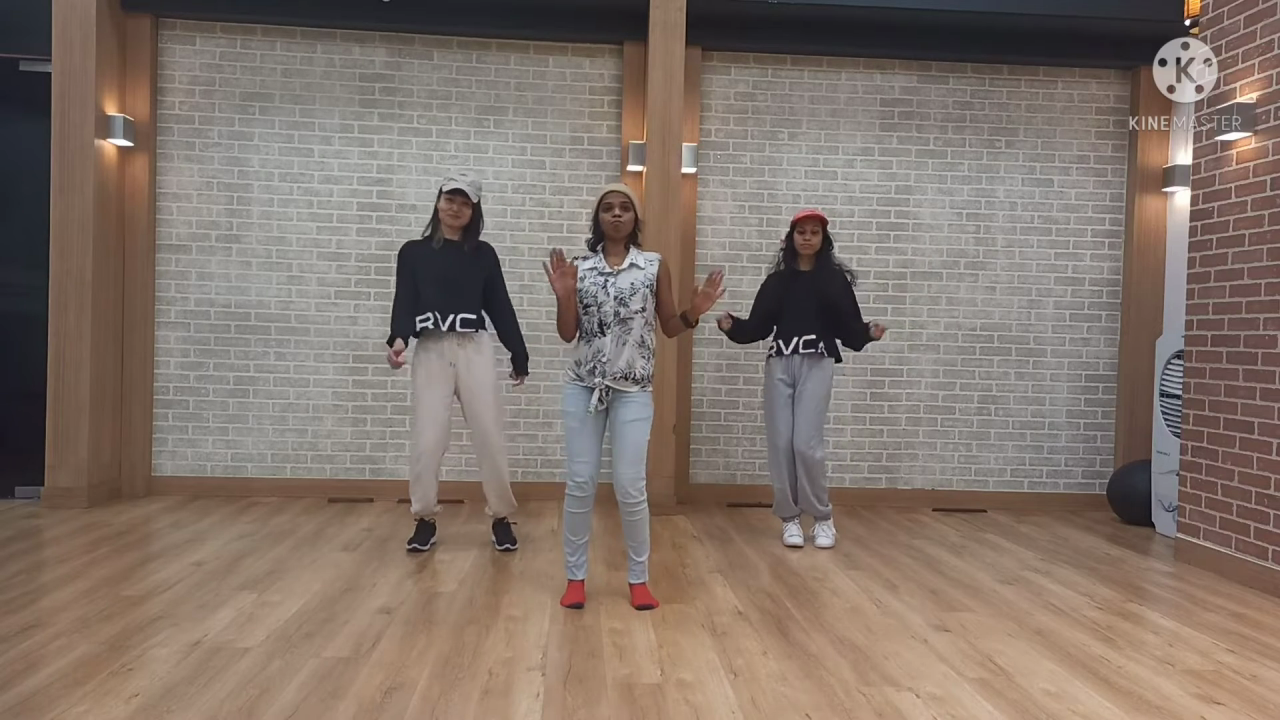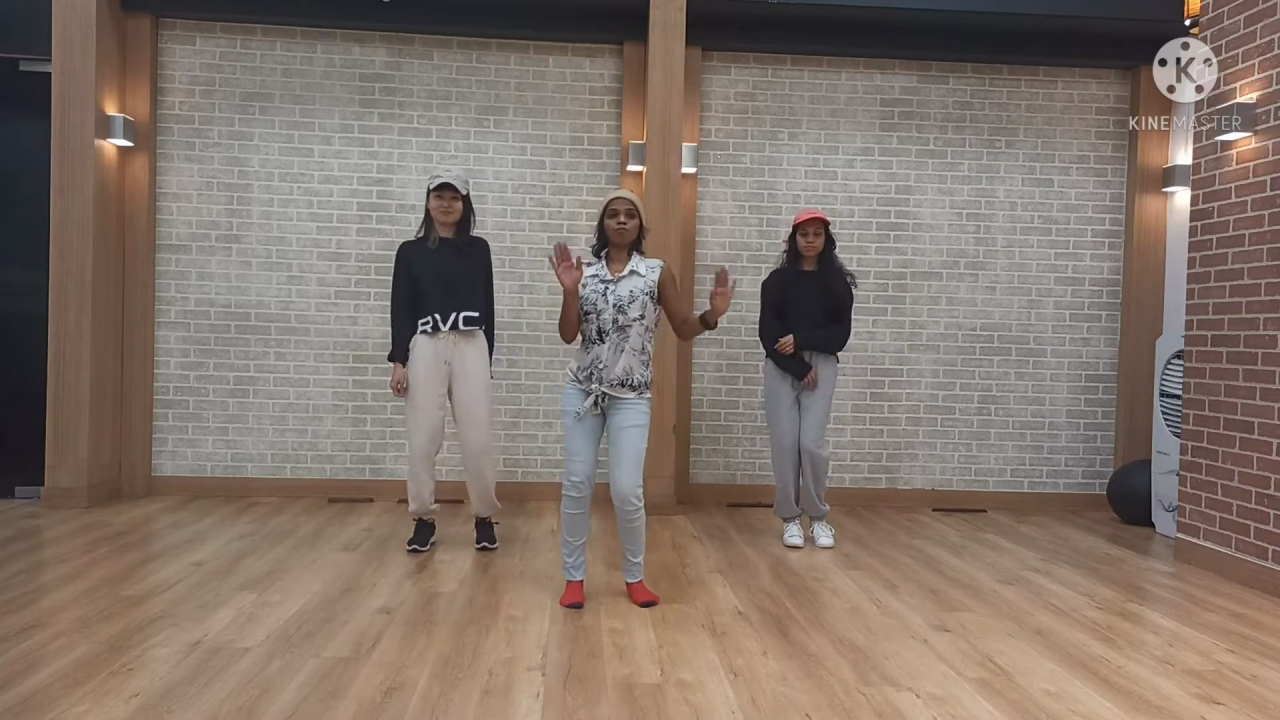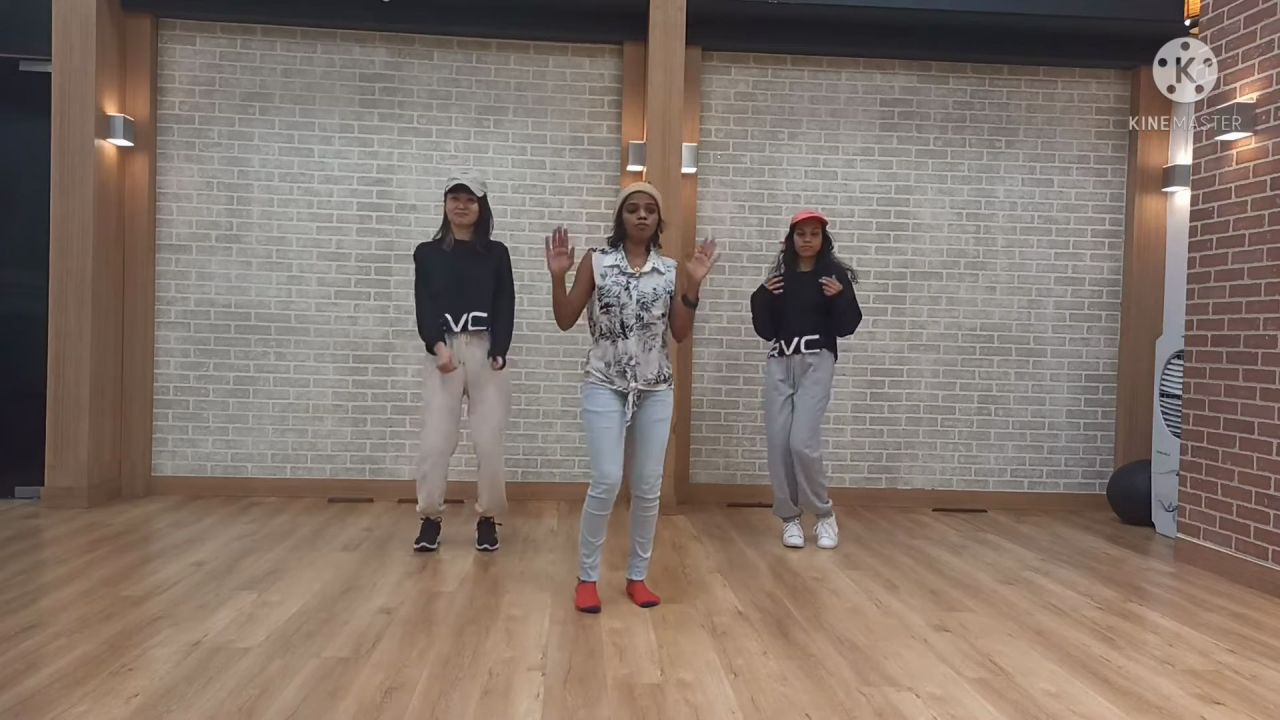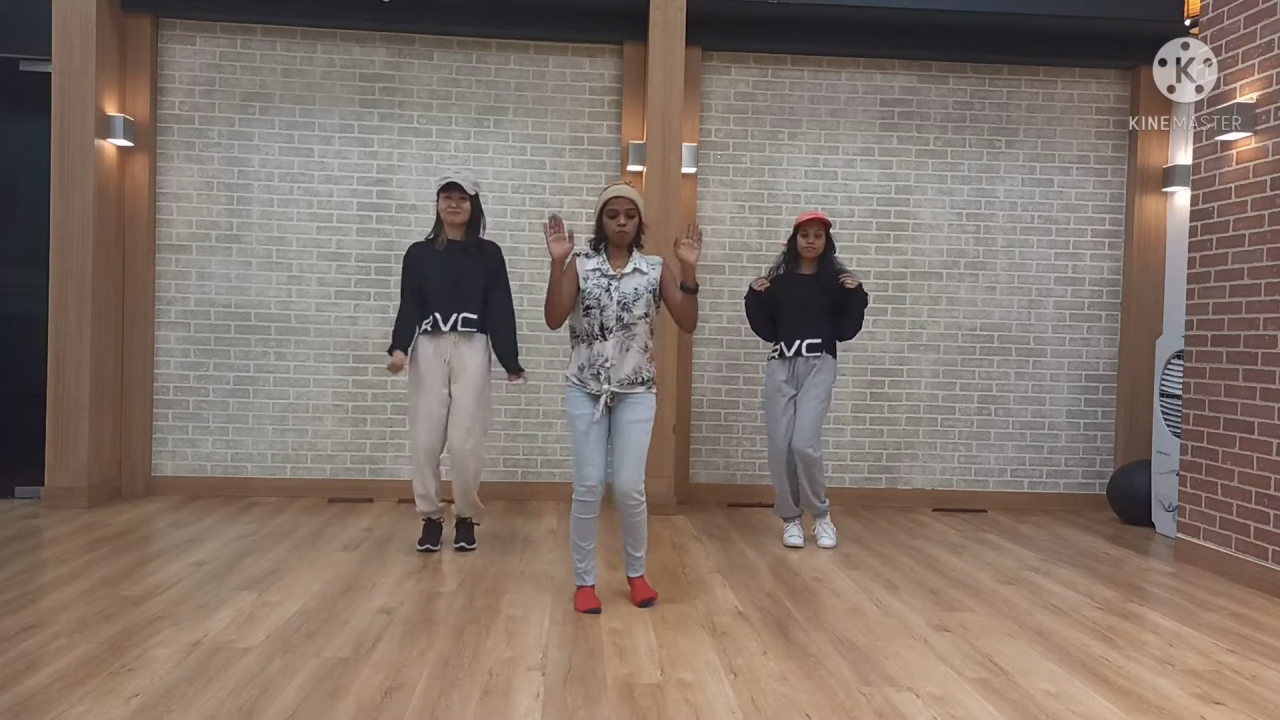
dt=0.4s
person 1, frame 1
left shoulder: (655, 265)
right shoulder: (579, 267)
left elbow: (669, 328)
right elbow: (567, 334)
left wrist: (695, 311)
right wrist: (564, 297)
left hip: (633, 389)
right hip: (583, 386)
left knee: (630, 486)
right knee: (580, 482)
left ankle: (638, 578)
right ankle: (576, 577)
person 1, frame 2
left shoulder: (657, 273)
right shoulder: (583, 270)
left elbow: (683, 330)
right elbow: (568, 335)
left wrist: (713, 314)
right wrist: (570, 290)
left hip: (631, 395)
right hip: (582, 390)
left knee: (627, 491)
right knee: (577, 483)
left ankle: (635, 577)
right ankle: (574, 577)
person 1, frame 3
left shoulder: (671, 269)
right shoulder: (595, 262)
left elbow: (680, 334)
right elbow: (565, 321)
left wrist: (692, 287)
right wrist: (558, 277)
left hip: (656, 389)
right hip: (605, 387)
left knee: (648, 486)
right knee: (606, 481)
left ankle: (637, 576)
right ankle: (587, 577)
person 1, frame 4
left shoulder: (657, 269)
right shoulder: (580, 265)
left elbow: (687, 324)
right elbow: (554, 319)
left wrist: (688, 271)
right wrist: (557, 263)
left hip: (636, 392)
right hip: (586, 390)
left knee: (629, 487)
right knee: (588, 485)
left ankle: (636, 573)
right ankle: (584, 581)
person 2, frame 1
left shoulder: (483, 254)
right shoulder: (414, 252)
left elbow: (500, 306)
right elbow: (404, 302)
left wrist: (519, 357)
right wrist: (398, 339)
left hip: (474, 349)
right hip: (430, 351)
left knee: (490, 438)
right knee: (428, 440)
left ankle: (501, 519)
right ankle: (425, 520)
person 2, frame 2
left shoulder: (478, 249)
right shoulder: (410, 252)
left elbow: (486, 306)
right elbow: (401, 309)
left wrist: (488, 358)
right wrist: (398, 361)
left hip: (470, 348)
right hip: (426, 348)
left knee: (477, 439)
right knee: (423, 440)
left ankle: (484, 518)
right ankle: (424, 520)
person 2, frame 3
left shoulder: (496, 253)
right shoulder: (427, 253)
left elbow: (504, 307)
right elbow: (425, 305)
left wrist: (499, 351)
right wrist: (438, 346)
left hip: (485, 350)
right hip: (443, 349)
left knee: (489, 442)
right knee: (435, 441)
left ankle: (487, 518)
right ankle: (430, 518)
person 2, frame 4
left shoulder: (489, 254)
right shoulder: (419, 253)
left elbow: (500, 308)
right elbow: (409, 306)
left wrist: (510, 361)
right wrist: (399, 348)
left hip: (473, 351)
right hip: (429, 349)
left knee: (465, 443)
right knee: (425, 441)
left ankle: (465, 517)
right ankle: (431, 517)
person 3, frame 1
left shoulder: (836, 280)
right shoulder: (777, 280)
left elbow: (848, 328)
right elbow: (758, 326)
left wrist: (869, 332)
right wrist: (731, 325)
left hip: (817, 365)
right hip: (779, 364)
left knee: (806, 444)
right knee: (780, 444)
left ankle: (822, 517)
right ankle: (790, 518)
person 3, frame 2
left shoulder: (837, 281)
right shoulder: (778, 279)
left elbow: (841, 331)
right elbow: (768, 328)
left wrist: (801, 340)
right wrist: (797, 367)
left hip: (821, 366)
right hip: (782, 368)
left knee: (812, 444)
right knee: (784, 443)
left ankle: (819, 517)
right ankle: (790, 518)
person 3, frame 3
left shoulder: (835, 276)
right shoulder: (779, 280)
left elbow: (847, 325)
right elbow: (765, 330)
left wrist: (839, 297)
right wrist: (761, 298)
left hip: (816, 363)
right hip: (779, 365)
left knee: (803, 443)
right knee: (778, 443)
left ankle: (824, 514)
right ankle: (790, 518)
person 3, frame 4
left shoulder: (837, 280)
right shoulder: (779, 281)
left elbow: (846, 331)
right elbow: (766, 331)
left wrist: (856, 296)
right wrist: (754, 298)
left hip: (818, 366)
right hip: (780, 366)
left knee: (804, 444)
right knee: (779, 445)
left ankle: (821, 513)
right ankle: (791, 518)
